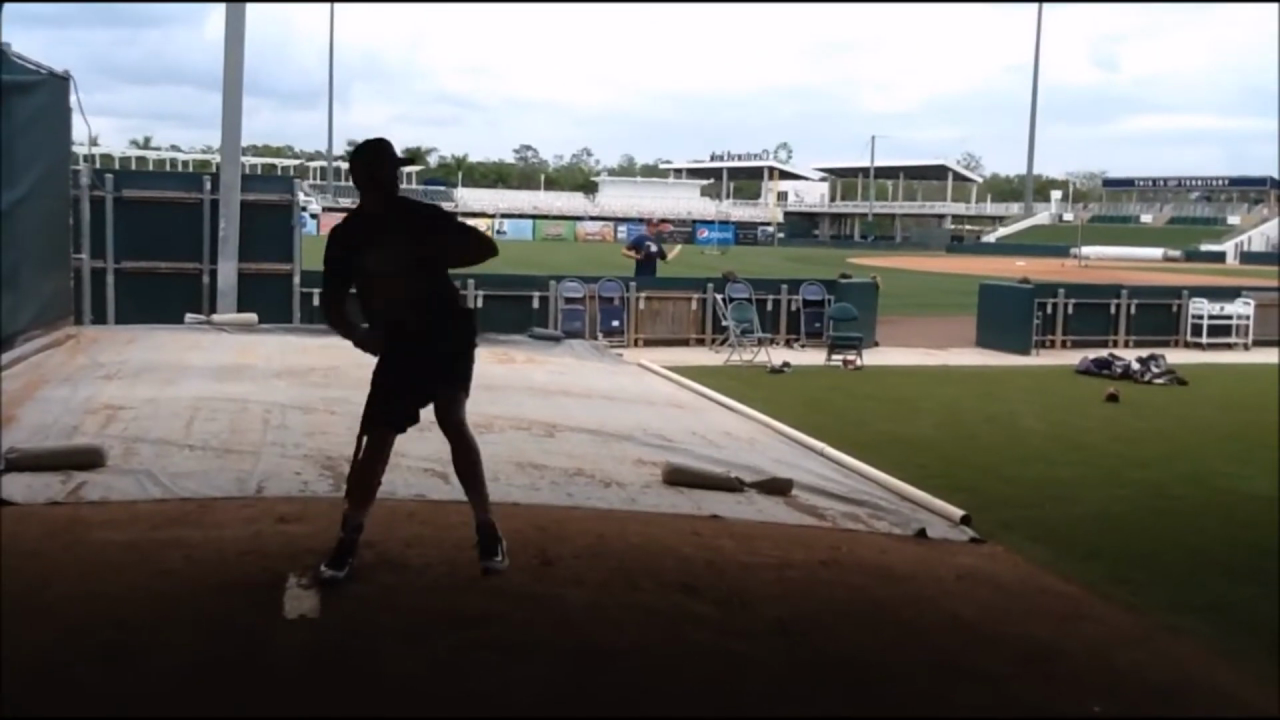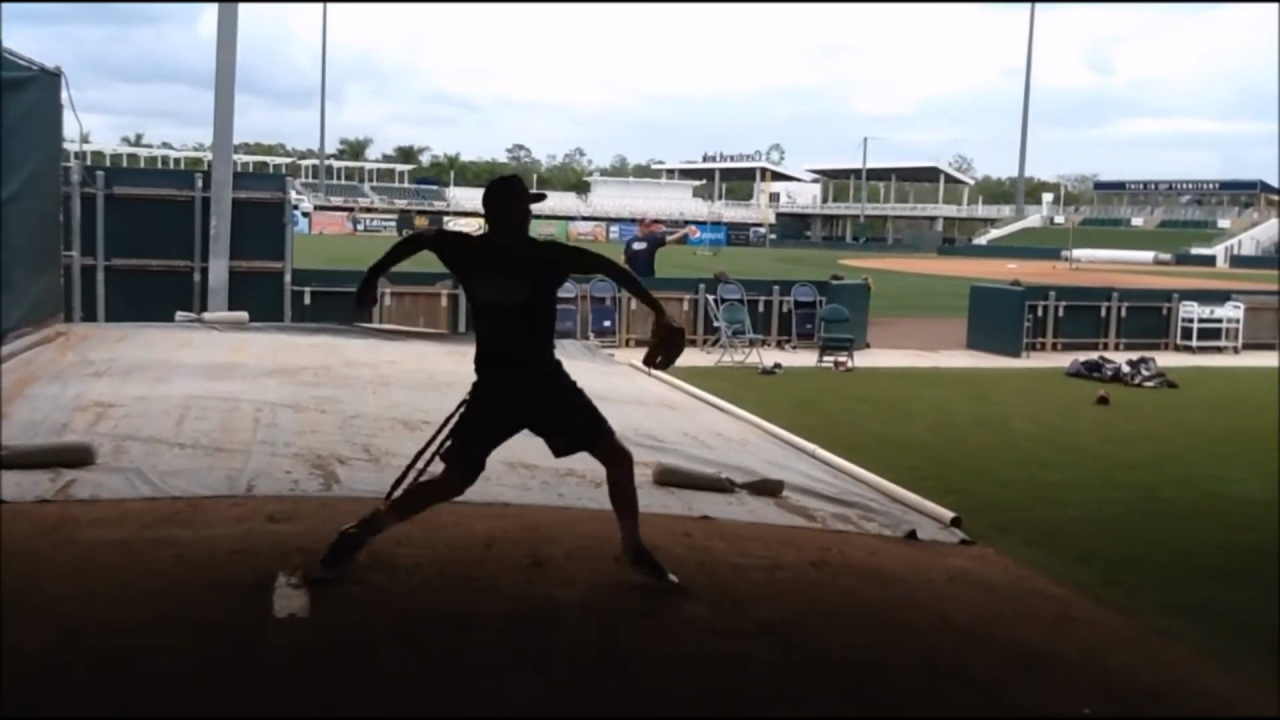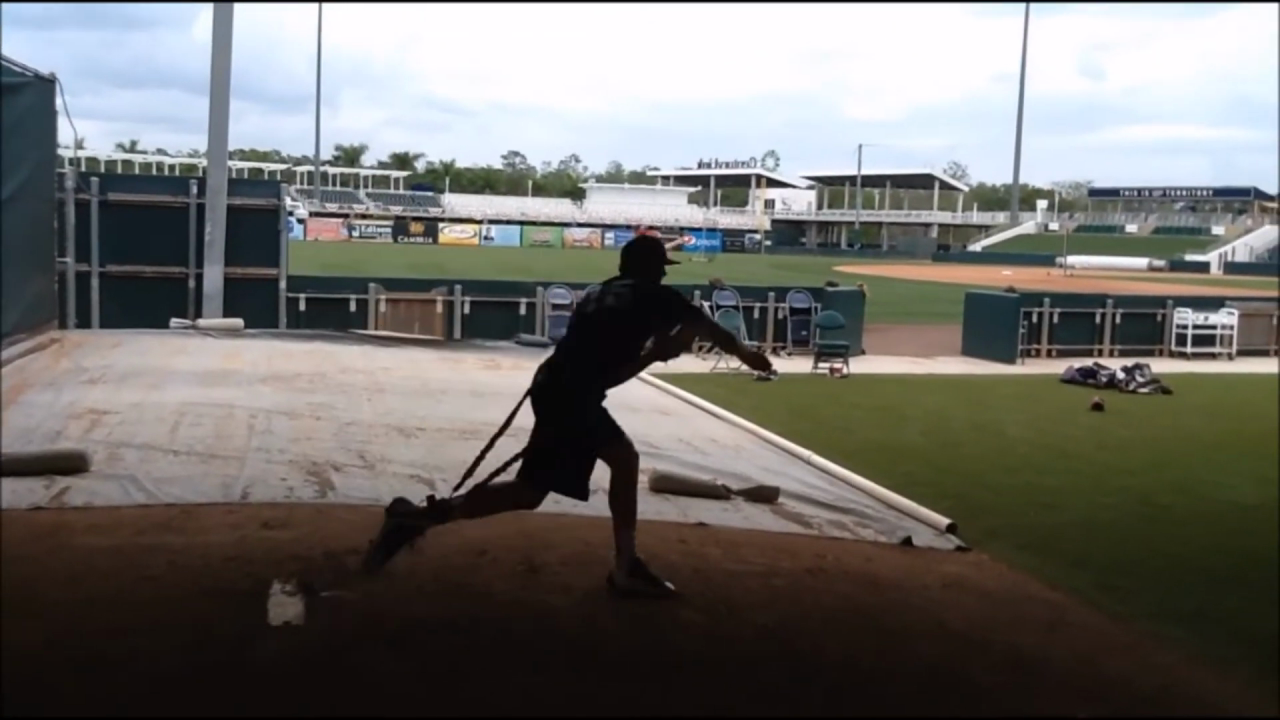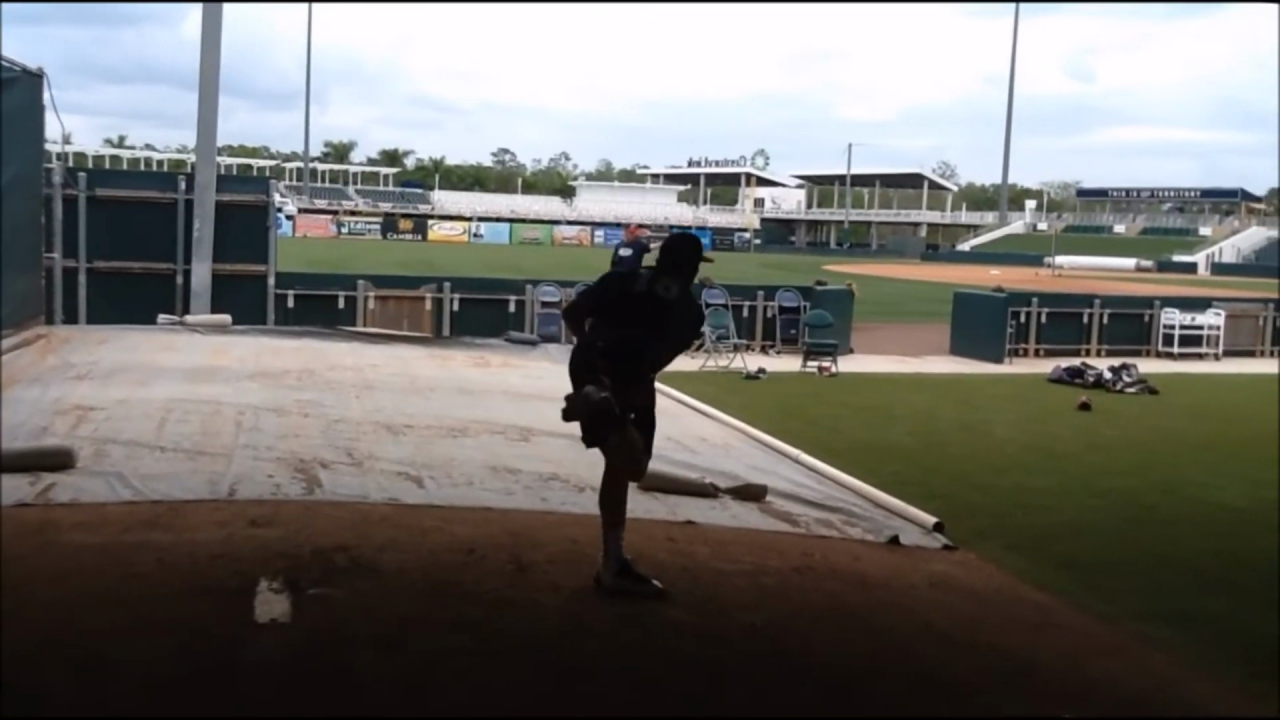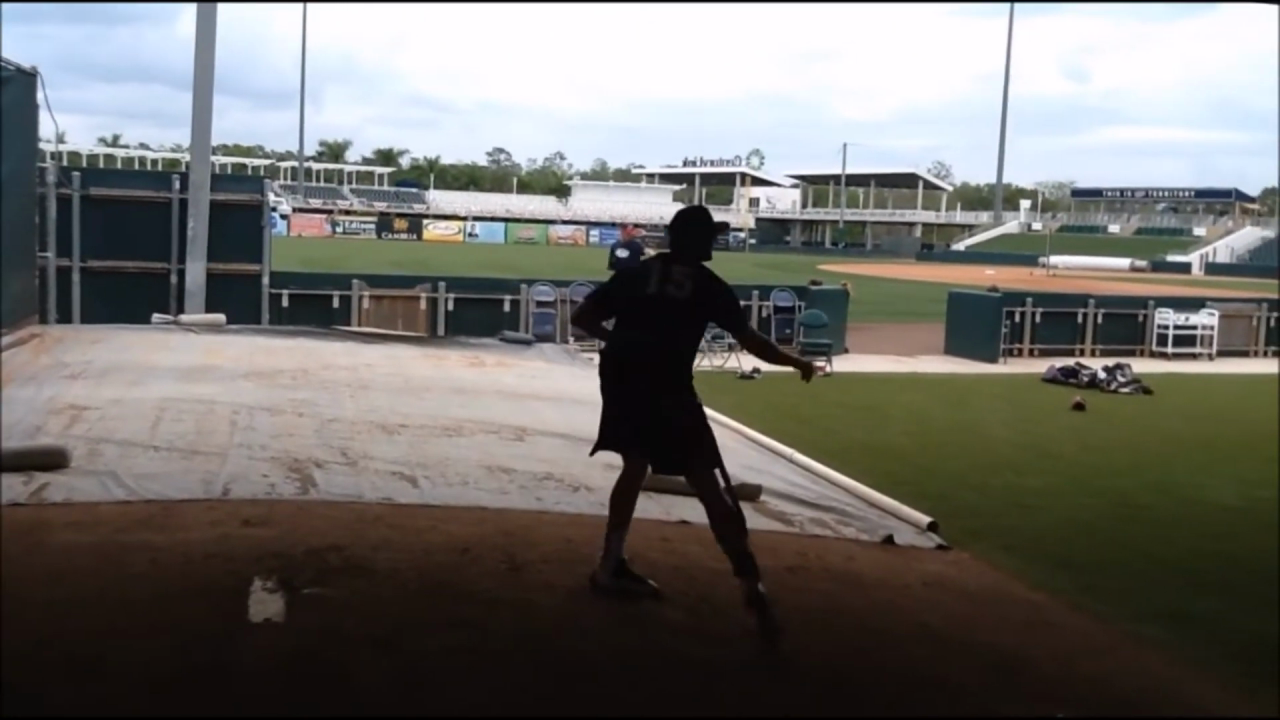
dt=0.3s
person 1, frame 1
left shoulder: (422, 217)
right shoulder: (347, 236)
left elbow: (487, 248)
right elbow: (331, 306)
left wrist: (418, 274)
right wrist: (360, 336)
left hip: (448, 332)
right hip: (396, 341)
left knee: (451, 419)
right knee: (374, 442)
left ankle: (485, 525)
right ankle: (349, 537)
person 1, frame 2
left shoulder: (548, 256)
right shoulder: (473, 252)
left elbow: (609, 265)
right elbow: (422, 238)
left wrist: (655, 306)
right wrist: (373, 276)
left hip: (545, 380)
right hip: (497, 383)
left knee: (618, 459)
right knee: (457, 478)
left ankle: (634, 552)
right ankle: (358, 535)
person 1, frame 3
left shoulder: (597, 297)
right shoulder: (655, 296)
right elbow: (711, 329)
left wrist: (651, 353)
right wrist: (749, 355)
left hip: (559, 389)
right hip: (571, 397)
left knee: (625, 458)
right knee: (528, 491)
left ankle: (626, 567)
right ankle: (415, 518)
person 1, frame 4
left shoulder: (621, 278)
right shoulder: (689, 306)
left elbow: (572, 313)
right elbow: (661, 356)
left hip: (590, 360)
right hip: (632, 368)
left knee: (618, 458)
right knee: (628, 458)
left ankle: (613, 565)
right ankle: (600, 399)
person 1, frame 5
left shoulder: (633, 273)
right shoulder: (711, 288)
left elbow: (582, 316)
right elbow: (752, 341)
right wrist: (797, 362)
left hip: (620, 375)
right hip: (667, 384)
left knee: (635, 466)
right knee: (704, 483)
left ankle: (611, 565)
right ankle: (749, 579)
